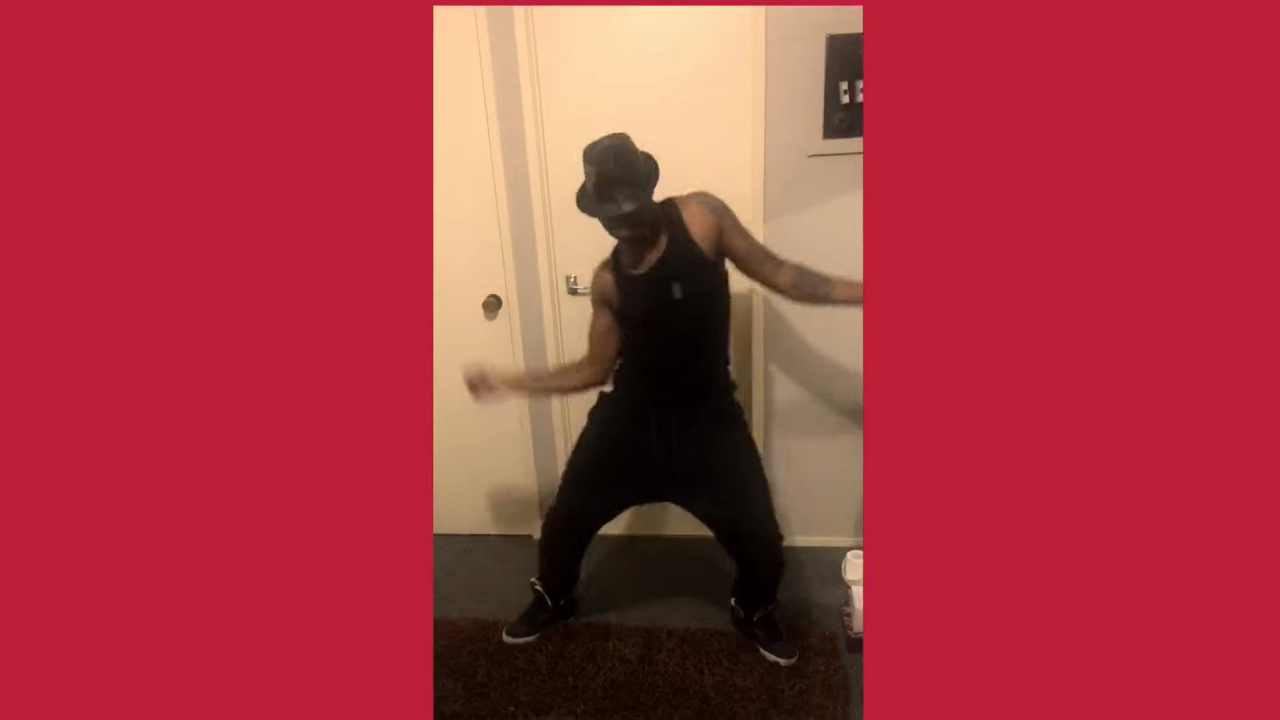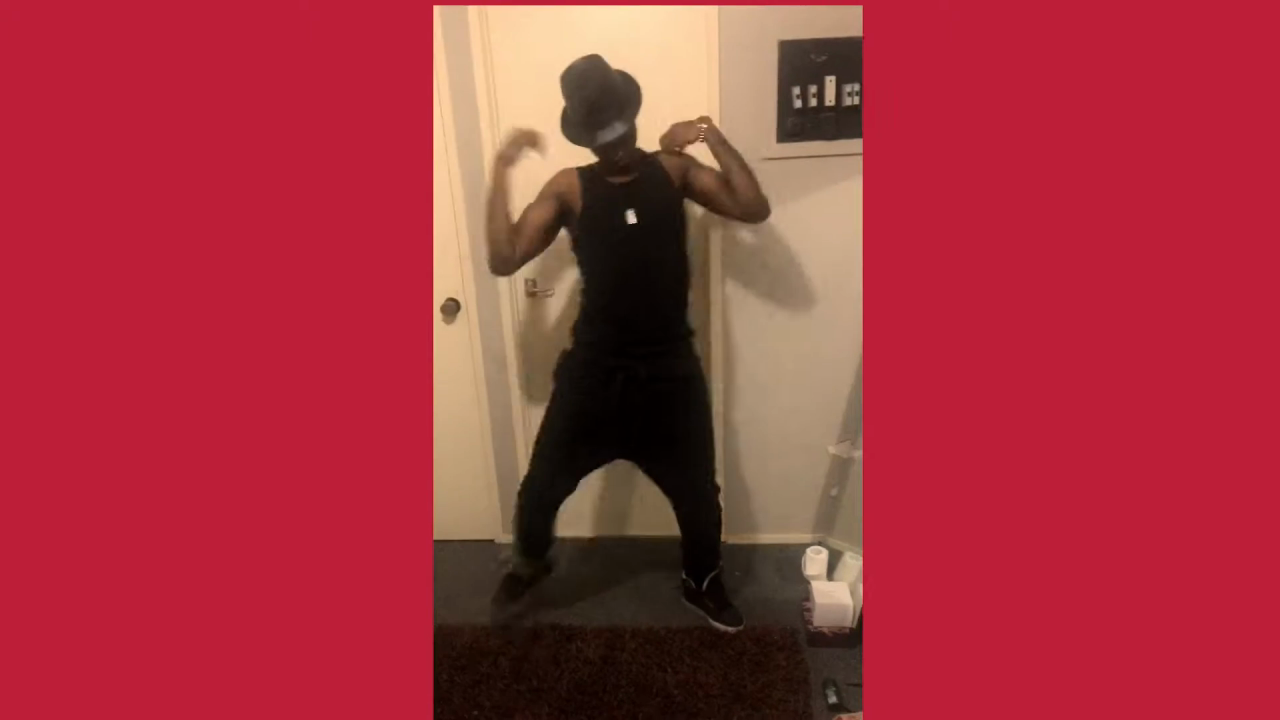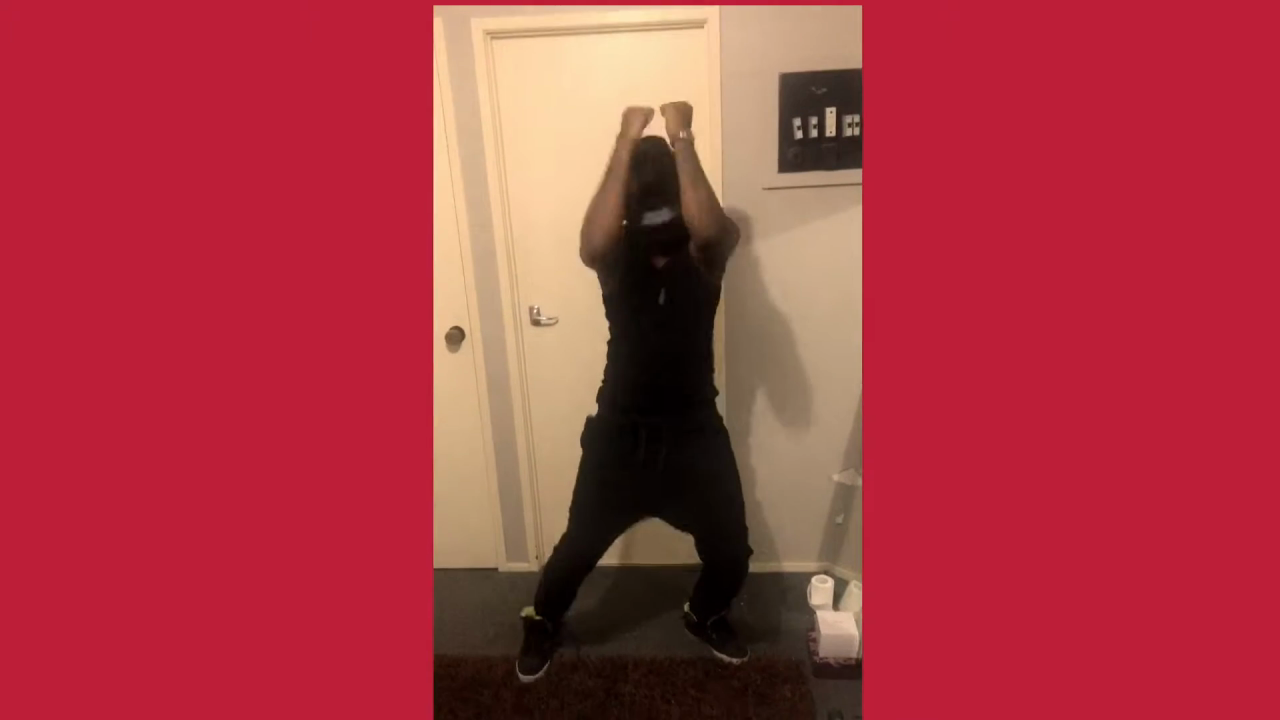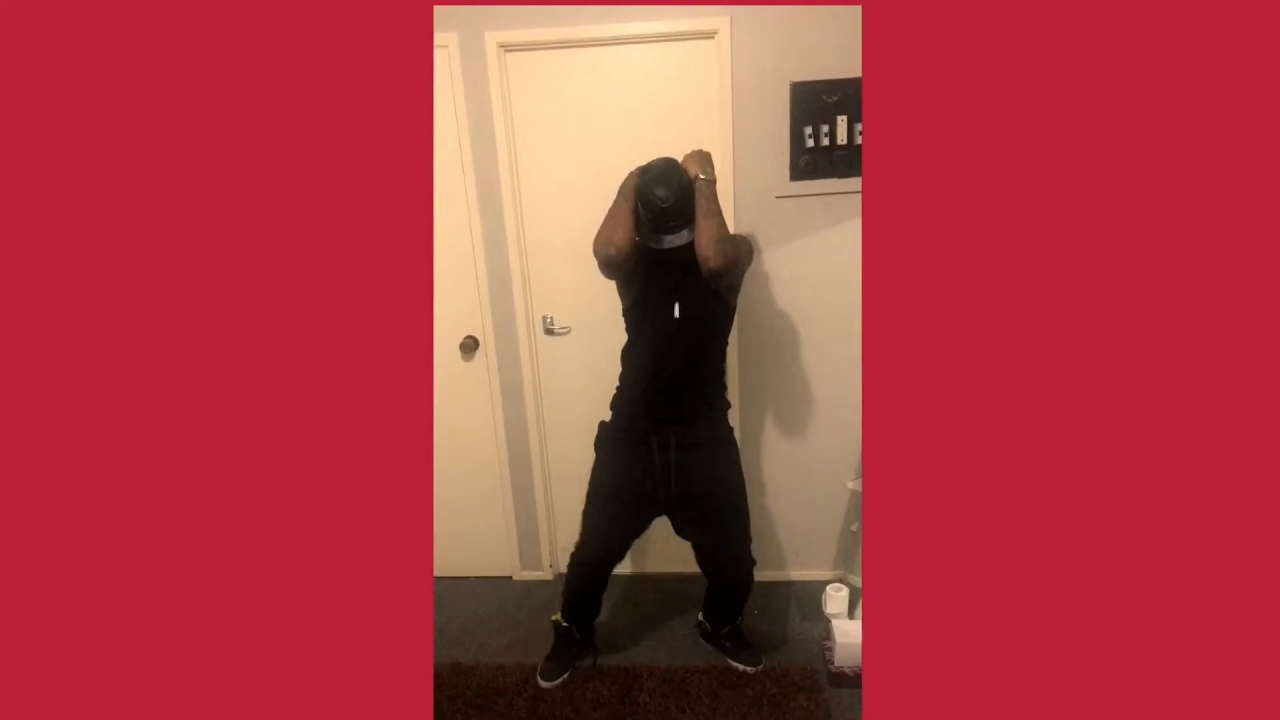
dt=1s
person 1, frame 1
left shoulder: (702, 216)
right shoulder: (608, 277)
left elbow: (777, 274)
right elbow: (597, 368)
left wrist: (862, 291)
right wrist: (511, 383)
left hip: (709, 419)
right hip: (629, 418)
left knee: (759, 538)
right knee: (566, 520)
left ankle: (754, 612)
right ankle: (552, 600)
person 1, frame 2
left shoulder: (672, 167)
right shoulder: (569, 187)
left elbow: (755, 210)
right elbow: (502, 260)
left wrist: (714, 138)
right wrist: (501, 170)
left hip: (670, 371)
right hip: (592, 369)
left knee: (696, 493)
right knee: (540, 489)
left ankle: (703, 582)
right ankle: (530, 561)
person 1, frame 3
left shoulder: (708, 247)
right shoulder: (614, 250)
left elbow: (709, 225)
right elbow: (596, 240)
left wrist: (681, 139)
right wrist: (625, 145)
left hip: (694, 431)
right hip: (619, 431)
left knee: (731, 551)
right knee: (579, 546)
left ankle: (706, 615)
right ankle: (543, 623)
person 1, frame 4
left shoulder: (734, 253)
right shoulder: (632, 260)
left elbow: (713, 257)
right elbow: (608, 247)
left wrist: (702, 178)
right wrist: (630, 186)
left hip: (704, 439)
right hip: (631, 436)
left knee: (733, 560)
right knee: (593, 553)
left ankle: (720, 625)
right ankle: (572, 632)
